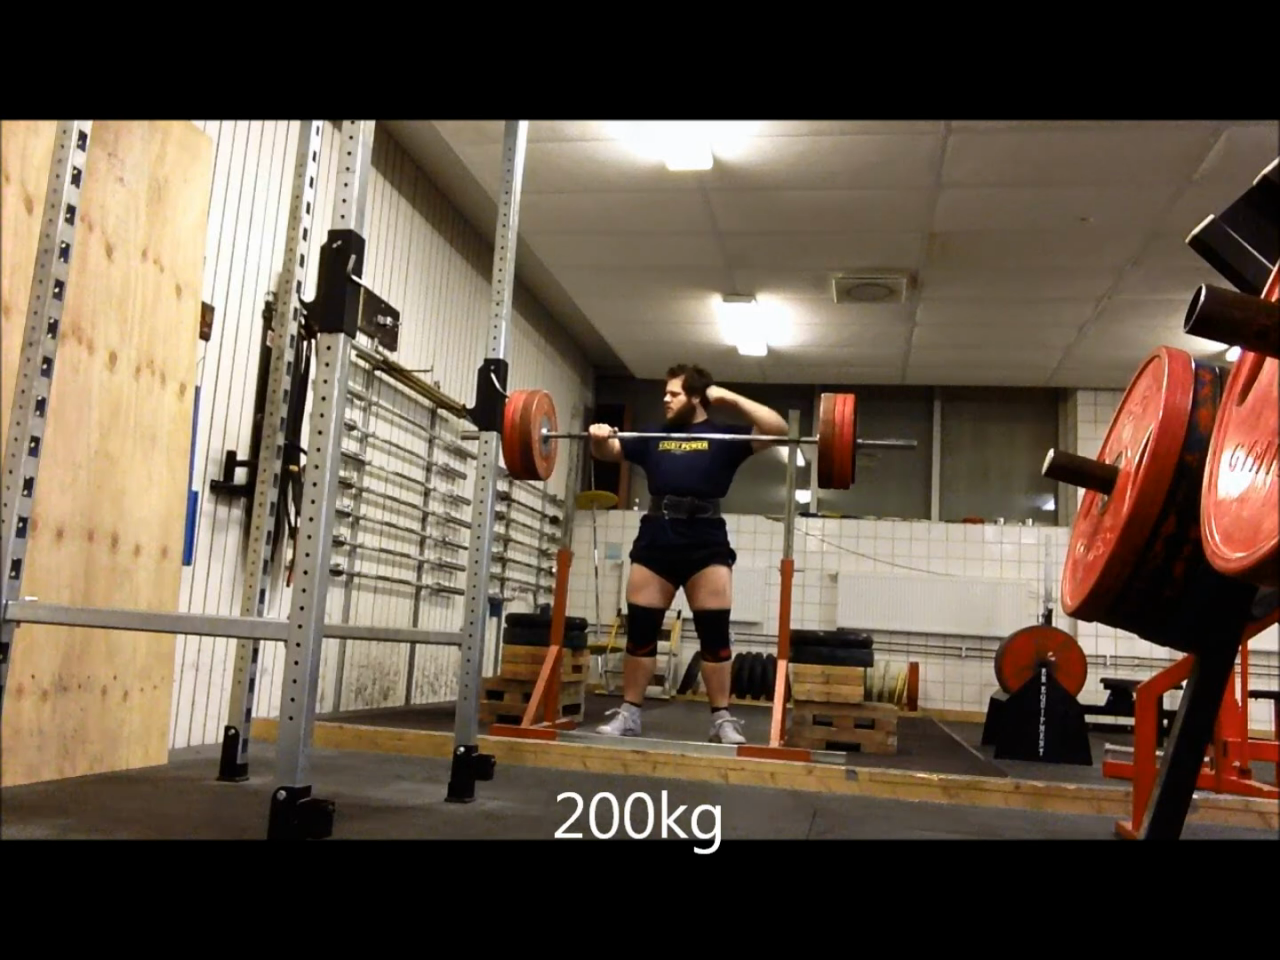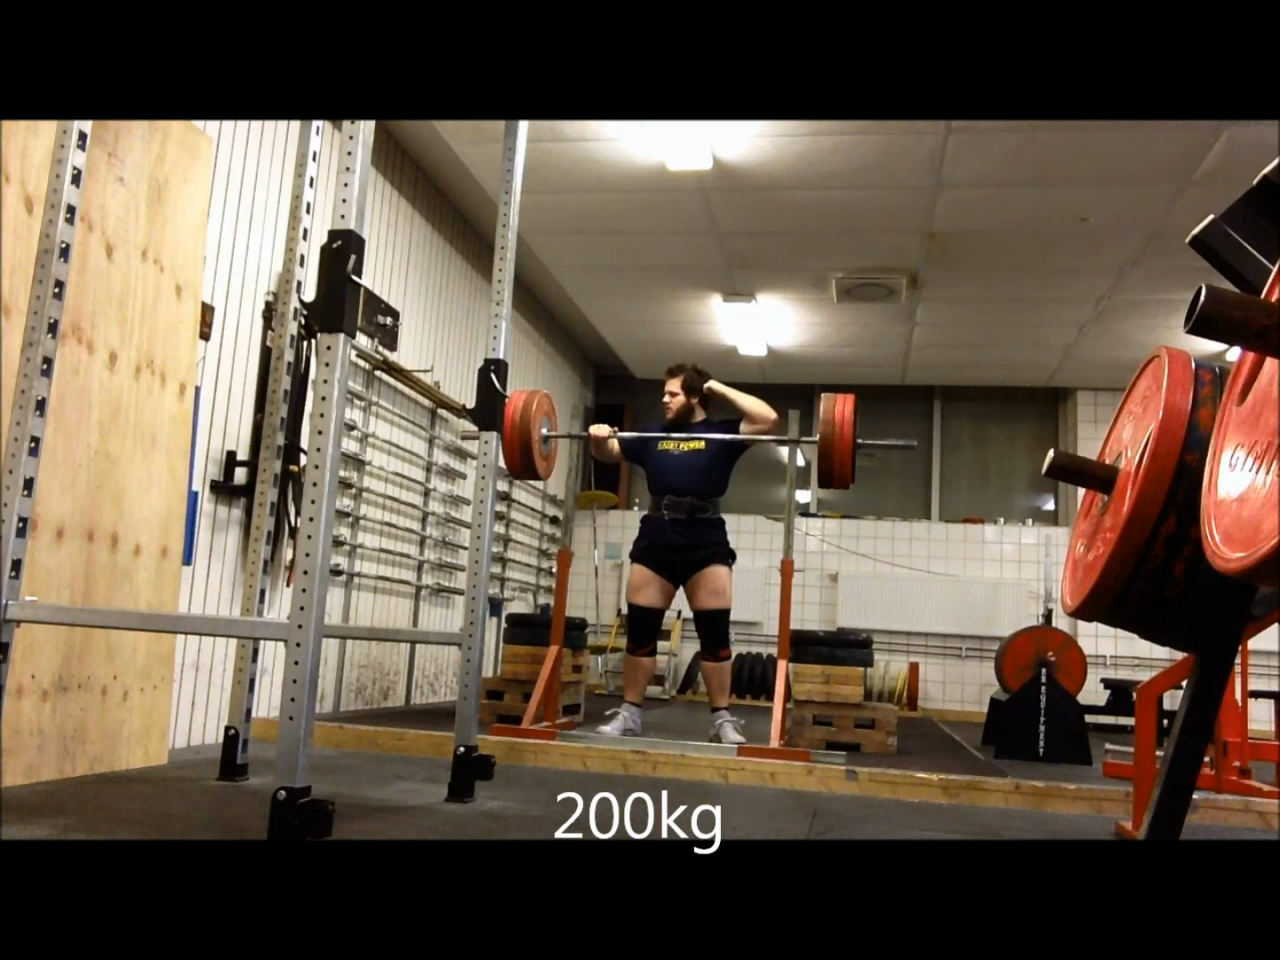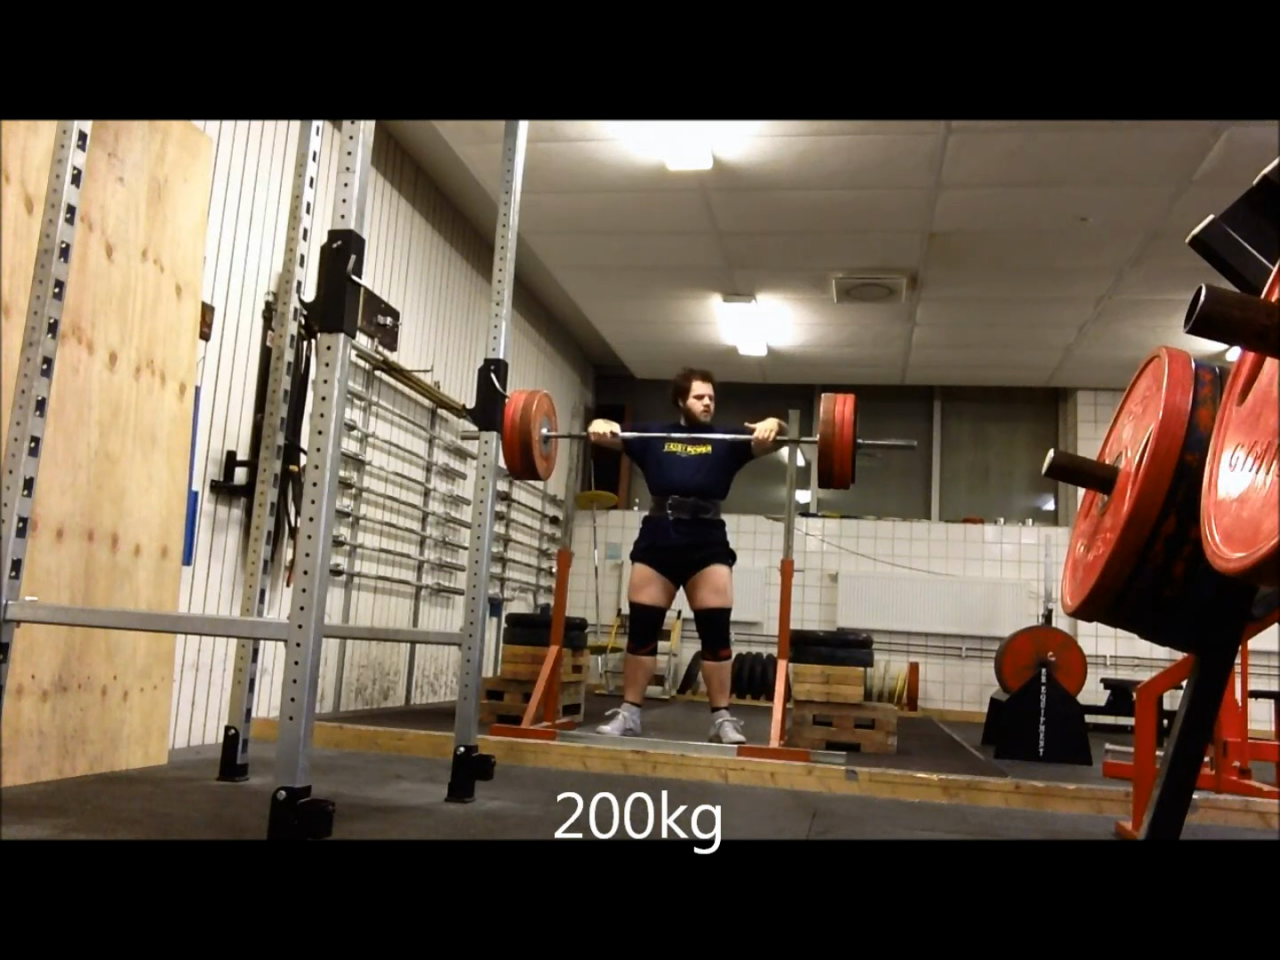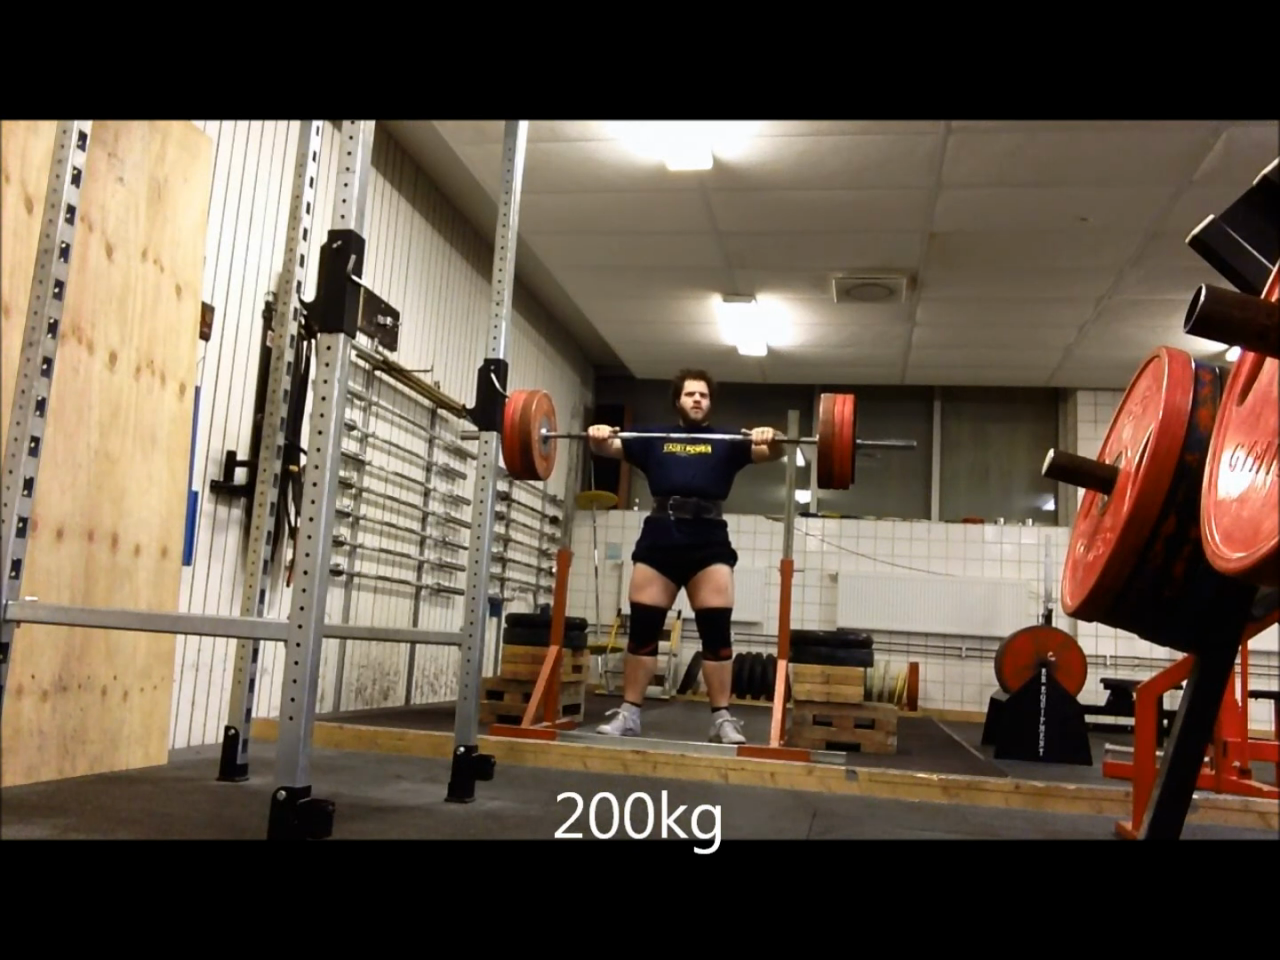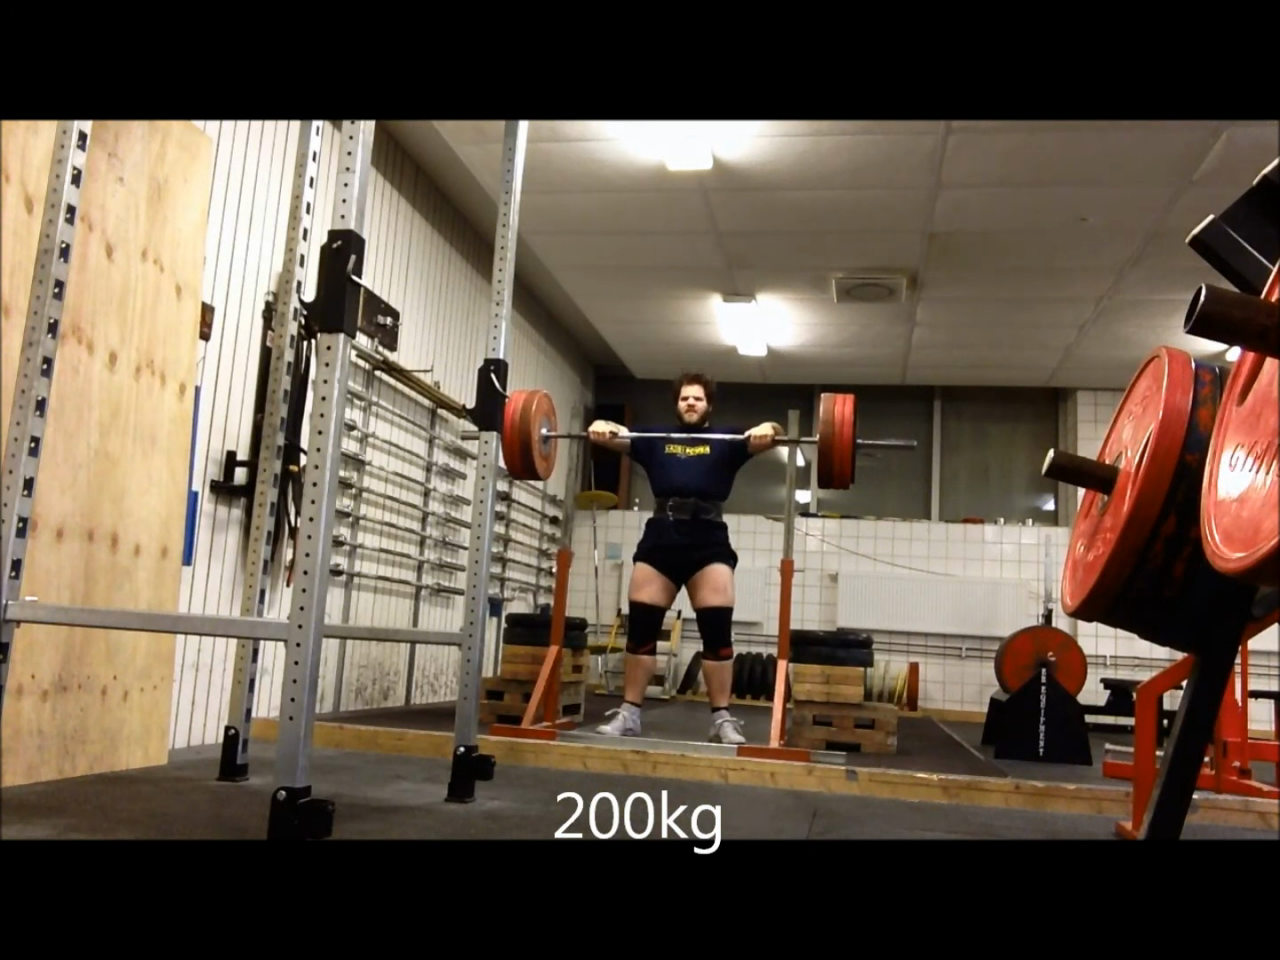
dt=0.7s
person 1, frame 1
left shoulder: (725, 434)
right shoulder: (652, 438)
left elbow: (778, 429)
right elbow: (606, 451)
left wrist: (732, 397)
right wrist: (598, 437)
left hip: (706, 542)
right hip: (655, 539)
left knee: (714, 632)
right knee: (640, 630)
left ankle: (721, 719)
right ankle: (629, 714)
person 1, frame 2
left shoulder: (721, 433)
right shoulder: (652, 437)
left elbow: (768, 419)
right elbow: (606, 452)
left wrist: (722, 390)
right wrist: (598, 436)
left hip: (705, 542)
right hip: (656, 538)
left knee: (715, 632)
right knee: (640, 630)
left ankle: (722, 719)
right ankle: (629, 714)
person 1, frame 3
left shoulder: (727, 441)
right shoulder: (653, 436)
left elbow: (772, 441)
right elbow: (608, 437)
left wrist: (773, 424)
right wrist: (599, 425)
left hip: (707, 542)
right hip: (657, 538)
left knee: (715, 632)
right knee: (641, 629)
left ankle: (721, 718)
right ankle: (629, 713)
person 1, frame 4
left shoulder: (727, 442)
right shoulder: (654, 439)
left elbow: (775, 451)
right elbow: (607, 447)
left wrist: (771, 436)
right wrist: (598, 435)
left hip: (708, 541)
right hip: (659, 537)
left knee: (716, 631)
right knee: (642, 628)
left ankle: (722, 718)
right ankle: (629, 713)
person 1, frame 5
left shoulder: (726, 440)
right shoulder: (656, 438)
left elbow: (773, 436)
right elbow: (615, 437)
left wrist: (768, 430)
right wrist: (601, 428)
left hip: (708, 541)
right hip: (660, 536)
left knee: (717, 630)
right knee: (641, 627)
left ankle: (722, 718)
right ankle: (629, 713)
